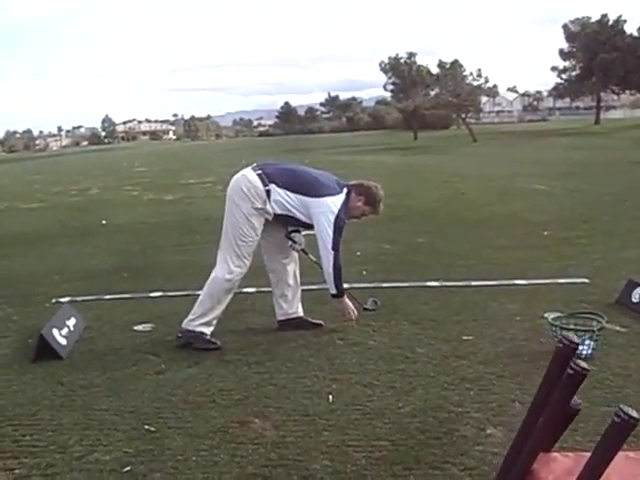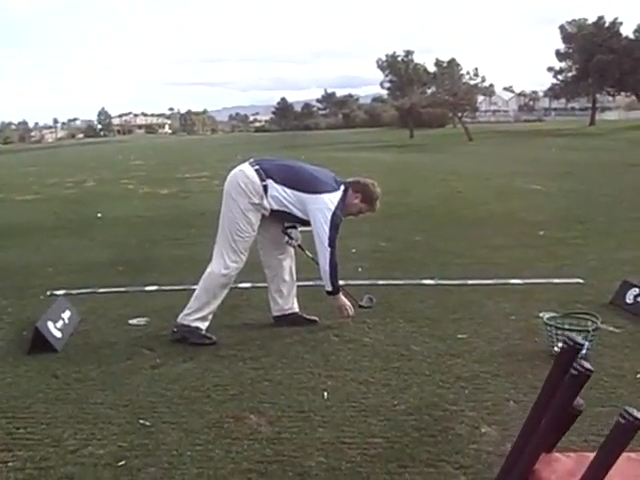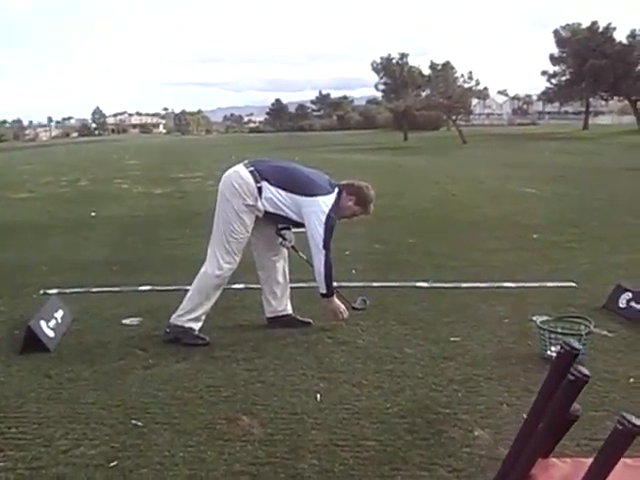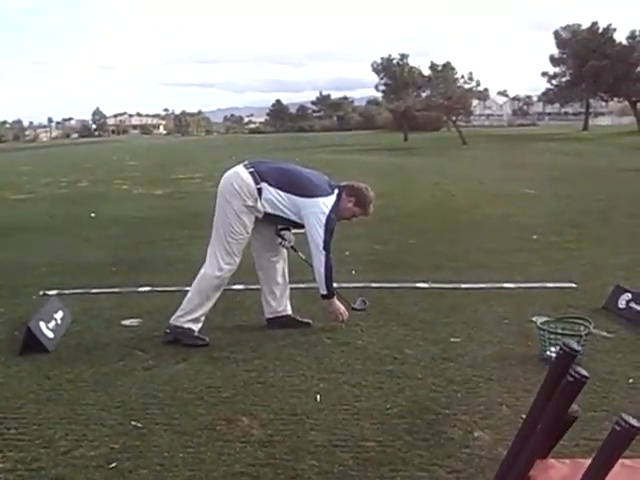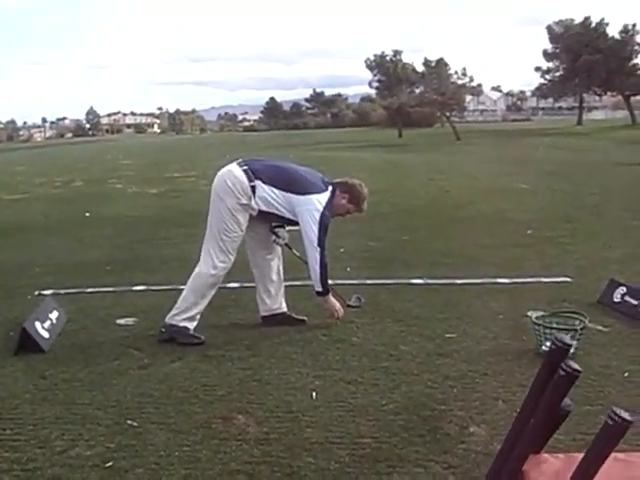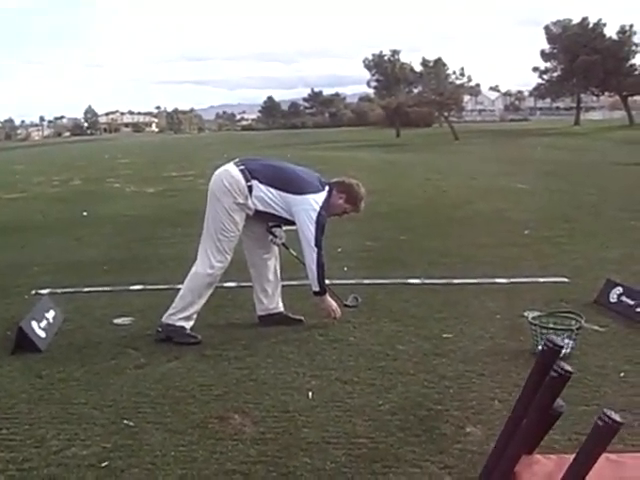
dt=0.2s
person 1, frame 1
left shoulder: (337, 189)
right shoulder: (332, 207)
right elbow: (330, 254)
left wrist: (294, 230)
right wrist: (340, 297)
left hip: (256, 186)
right hip: (251, 190)
left knee: (283, 254)
right knee: (233, 266)
left ankle: (289, 315)
right ankle: (193, 329)
person 1, frame 2
left shoulder: (334, 186)
right shoulder: (329, 203)
right elbow: (326, 250)
left wrist: (291, 226)
right wrist: (335, 294)
left hip: (254, 181)
right hip: (248, 186)
left knee: (279, 250)
right knee: (229, 261)
left ankle: (285, 311)
right ankle: (188, 324)
person 1, frame 3
left shoulder: (328, 188)
right shoulder: (324, 205)
right elbow: (321, 253)
left wrist: (285, 227)
right wrist: (329, 297)
left hip: (247, 182)
right hip: (243, 187)
left knee: (273, 251)
right knee: (223, 262)
left ankle: (278, 312)
right ankle: (182, 325)
person 1, frame 4
left shoulder: (328, 189)
right shoulder: (323, 207)
right elbow: (321, 254)
left wrist: (284, 228)
right wrist: (330, 298)
left hip: (247, 182)
right hip: (243, 188)
left knee: (273, 251)
right knee: (223, 263)
left ankle: (277, 313)
right ankle: (181, 325)
person 1, frame 5
left shoulder: (321, 186)
right shoulder: (317, 203)
right elbow: (316, 251)
left wrist: (278, 224)
right wrist: (325, 296)
left hip: (240, 180)
right hip: (236, 186)
left knee: (266, 249)
right knee: (218, 261)
left ankle: (273, 310)
right ankle: (177, 323)
person 1, frame 6
left shoulder: (318, 186)
right shoulder: (314, 204)
right elbow: (313, 251)
left wrist: (275, 224)
right wrist: (322, 295)
left hip: (237, 180)
right hip: (233, 186)
left knee: (264, 249)
right knee: (214, 260)
left ankle: (270, 310)
right ankle: (173, 323)
